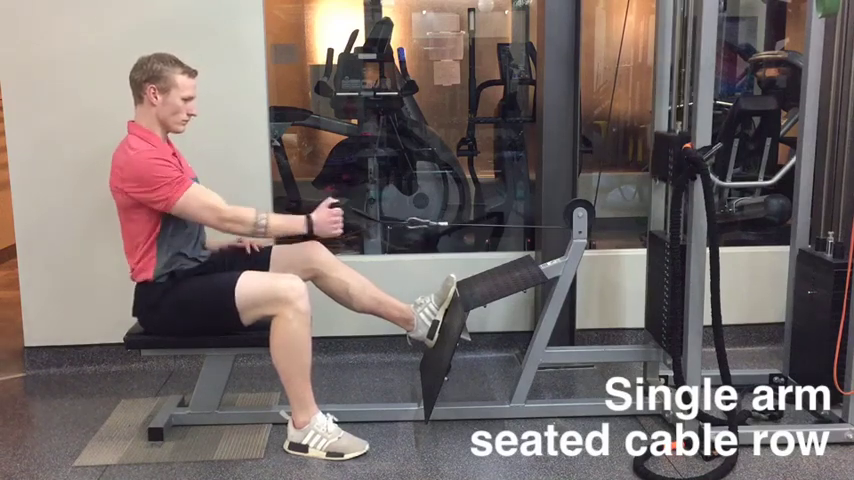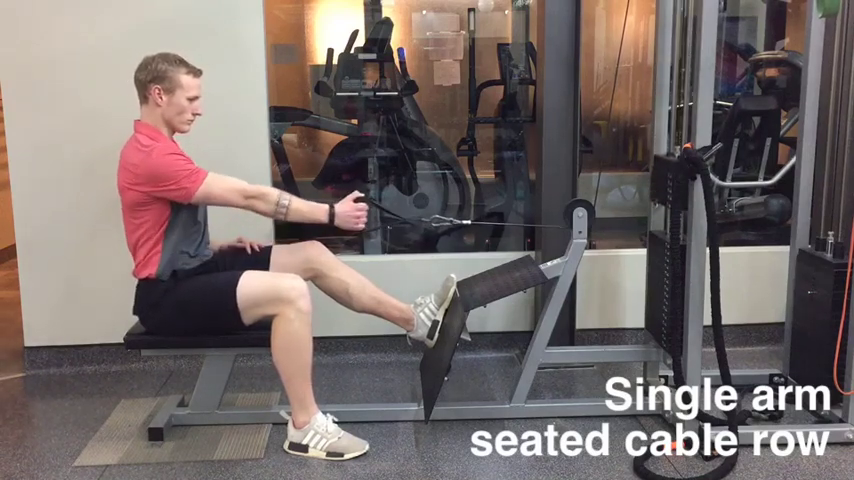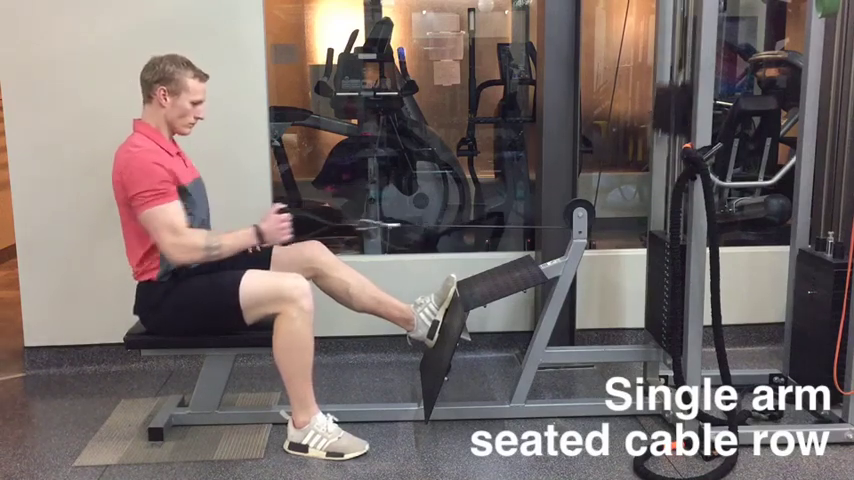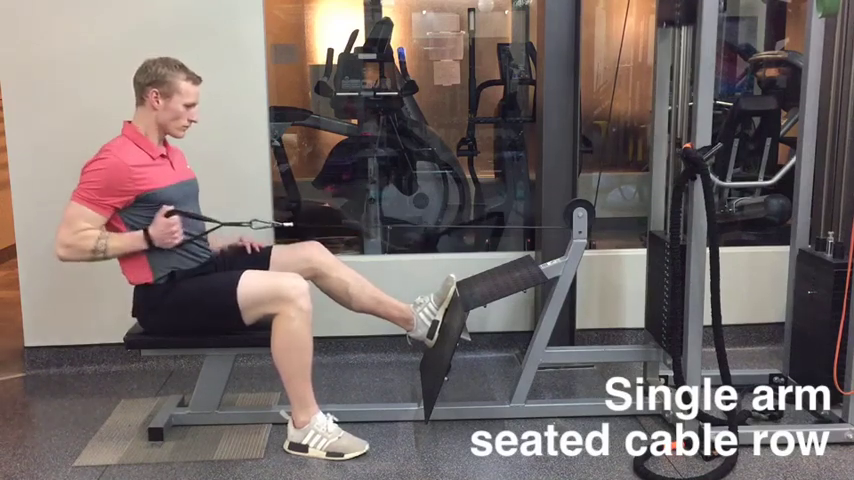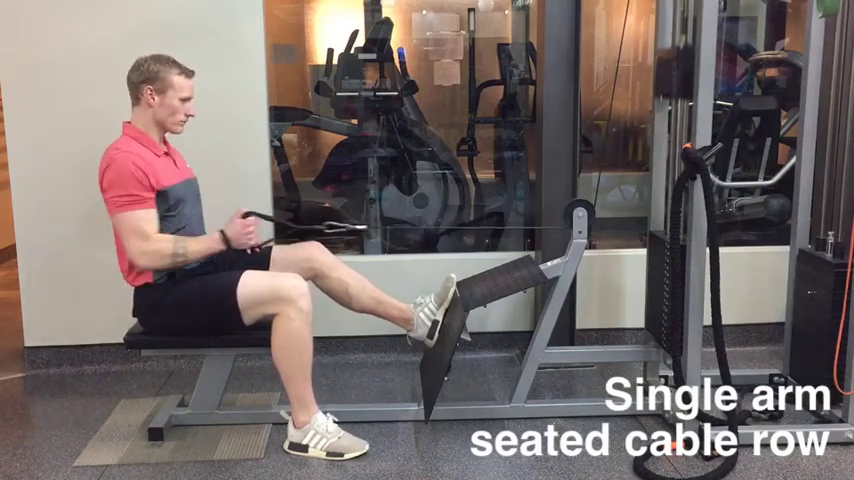
dt=0.5s
person 1, frame 1
left shoulder: (158, 147)
right shoulder: (139, 158)
right elbow: (223, 216)
left wrist: (223, 246)
right wrist: (308, 222)
left hip: (193, 269)
right hip: (167, 295)
left knee: (312, 256)
right knee: (289, 292)
left ankle: (414, 321)
right ankle: (305, 426)
person 1, frame 2
left shoulder: (157, 146)
right shoulder: (151, 156)
right elbow: (249, 197)
left wrist: (220, 246)
right wrist: (332, 213)
left hip: (193, 269)
right hip: (167, 294)
left knee: (312, 255)
right knee: (290, 293)
left ankle: (415, 320)
right ankle: (305, 427)
person 1, frame 3
left shoulder: (162, 147)
right shoulder: (141, 157)
right elbow: (180, 248)
left wrist: (243, 240)
right wrist: (256, 233)
left hip: (193, 274)
right hip: (169, 294)
left knee: (312, 254)
right knee: (293, 292)
left ankle: (416, 321)
right ankle: (306, 426)
person 1, frame 4
left shoulder: (169, 152)
right shoulder: (115, 162)
right elbow: (69, 243)
left wrist: (219, 244)
right wrist: (149, 236)
left hip: (200, 269)
right hip: (166, 295)
left knee: (311, 254)
right knee: (290, 291)
left ankle: (416, 320)
right ankle: (305, 426)
person 1, frame 5
left shoulder: (162, 149)
right shoulder: (126, 160)
right elbow: (145, 253)
left wrist: (229, 241)
right wrist: (224, 239)
left hip: (197, 271)
right hip: (166, 295)
left knee: (311, 255)
right knee: (290, 291)
left ankle: (415, 321)
right ankle: (305, 426)
